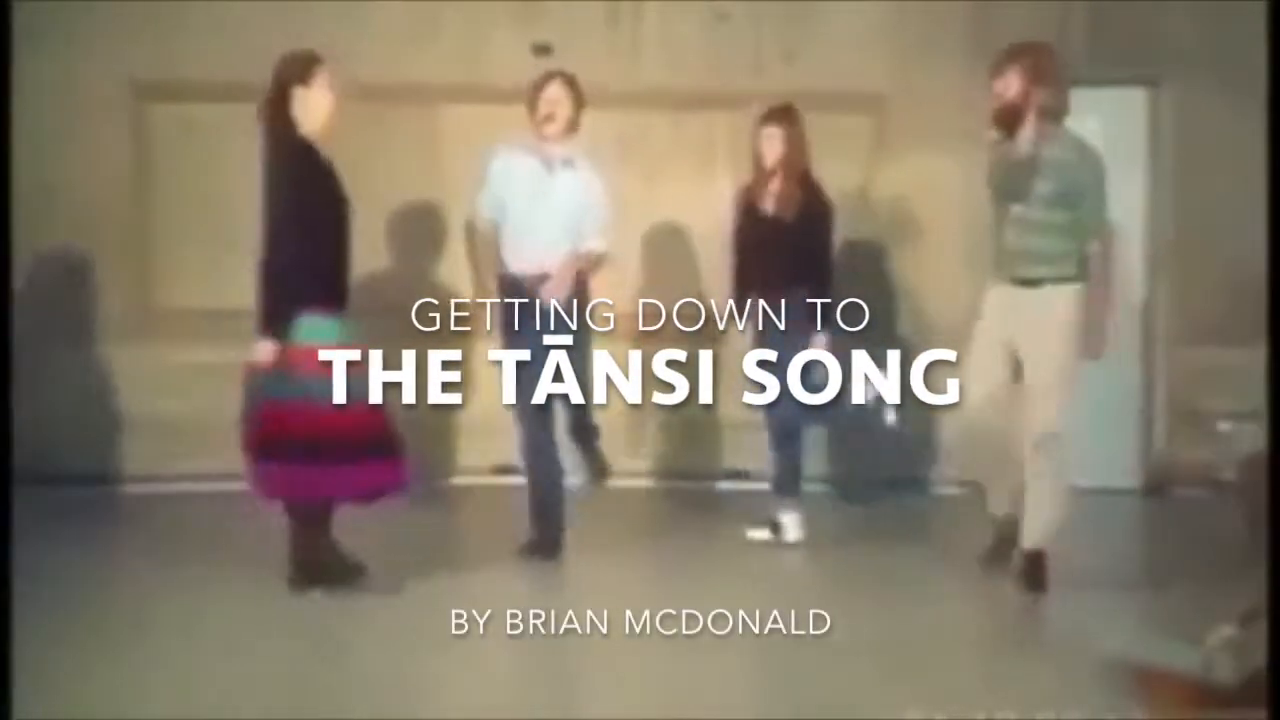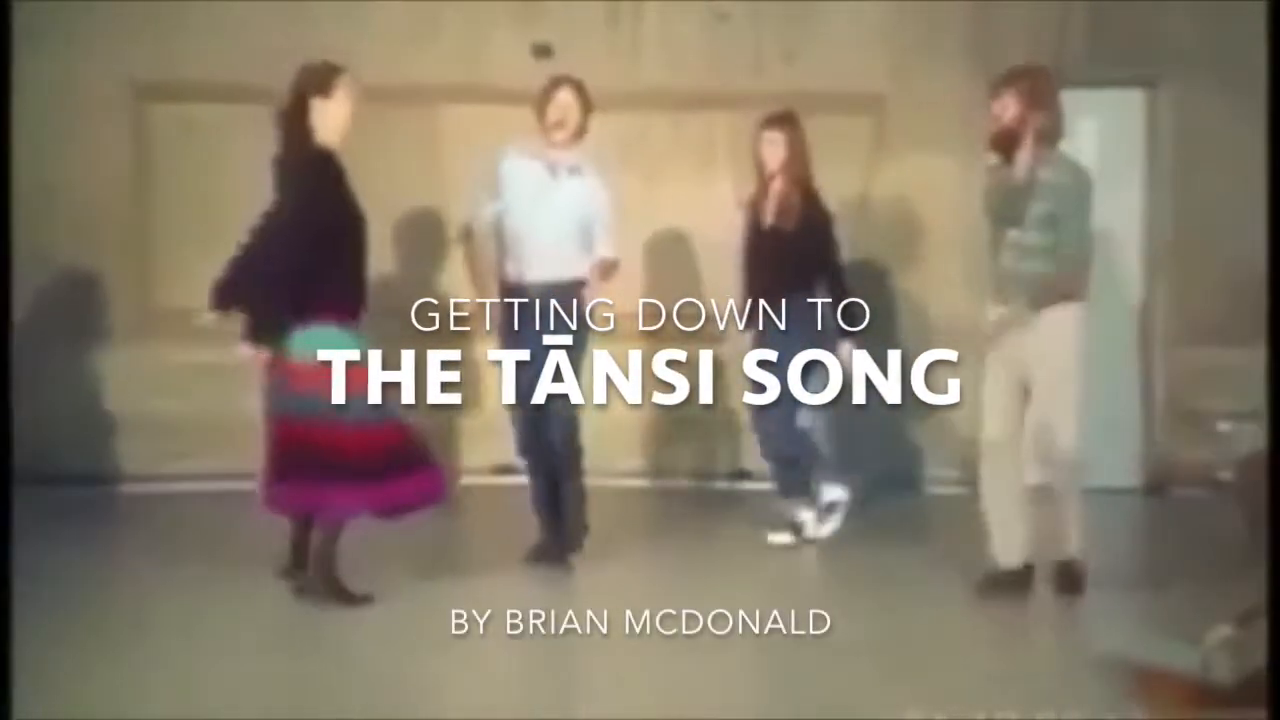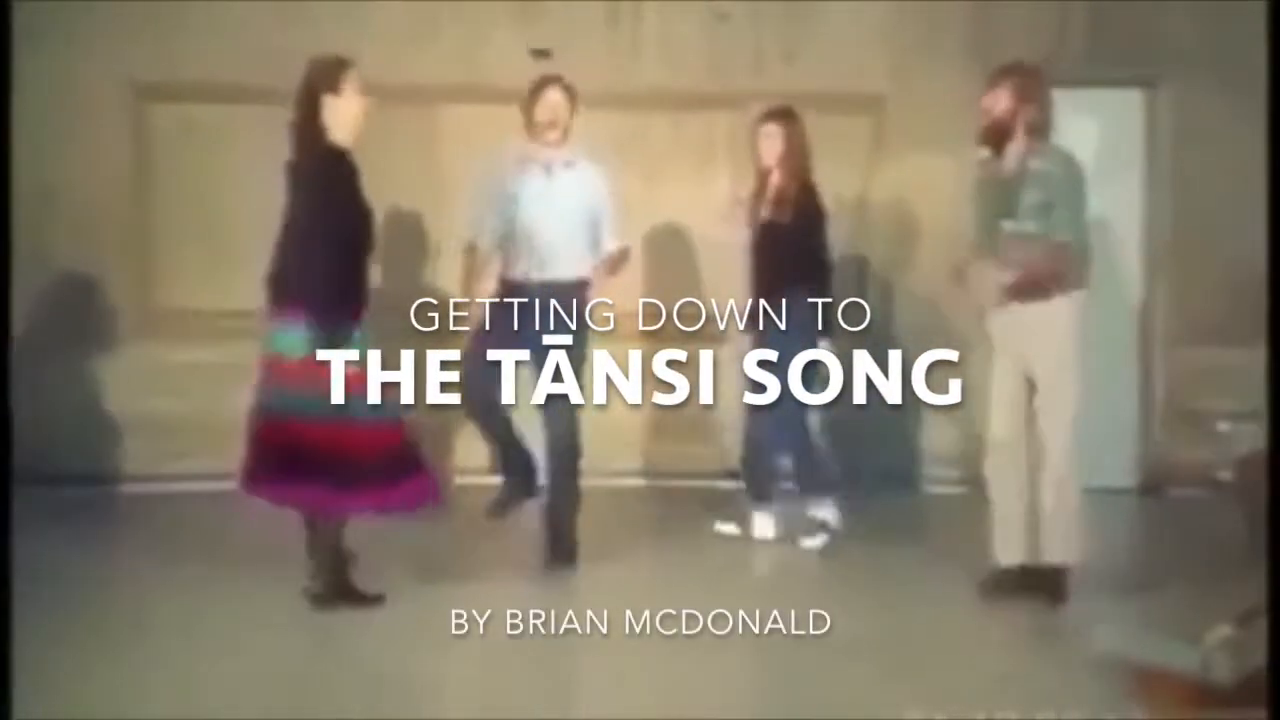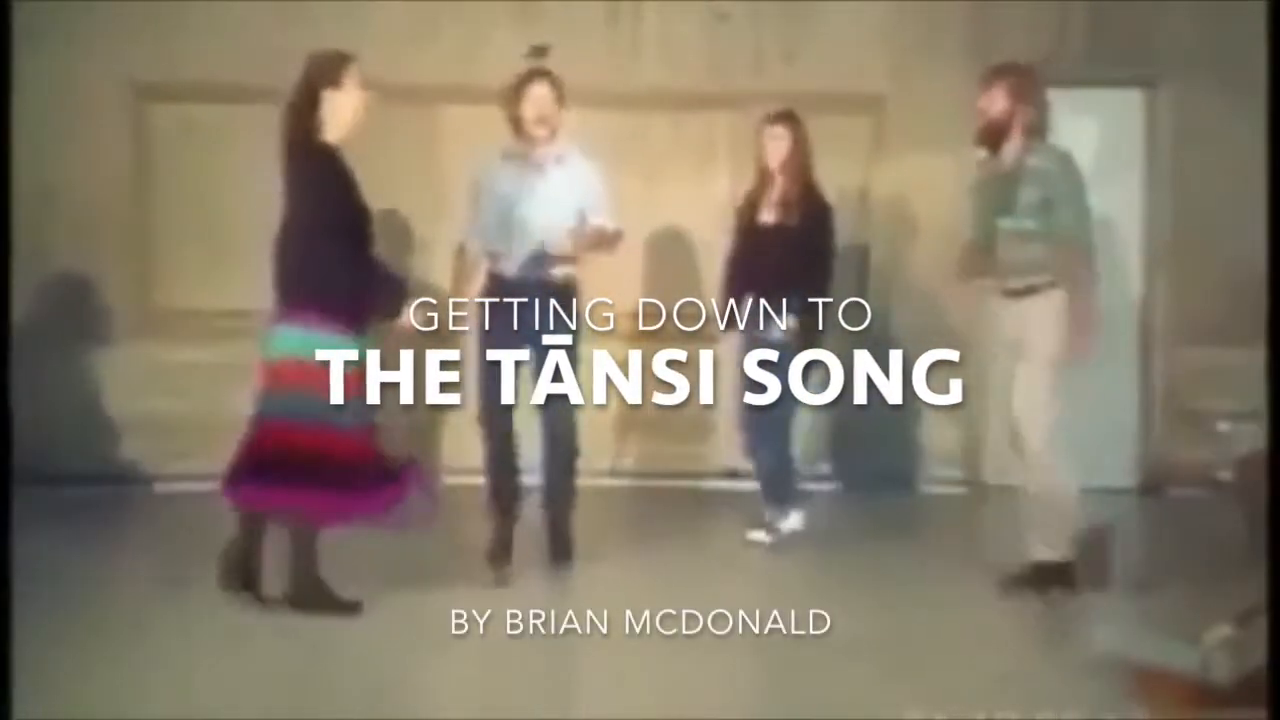
dt=0.2s
person 1, frame 1
left shoulder: (296, 157)
right shoulder: (299, 159)
right elbow: (286, 247)
right wrist: (272, 330)
left hip: (302, 317)
right hip: (307, 320)
left knee: (305, 441)
right knee: (334, 437)
left ankle: (308, 554)
right ankle: (315, 547)
person 1, frame 2
left shoulder: (306, 167)
right shoulder: (316, 170)
left elbow: (271, 243)
right elbow: (280, 246)
left wrist: (229, 295)
right wrist: (263, 328)
left hip: (310, 330)
right hip: (320, 333)
left knee: (323, 451)
right knee: (347, 451)
left ankle: (303, 556)
right ankle: (320, 571)
person 1, frame 3
left shoulder: (317, 165)
right shoulder: (330, 166)
right elbow: (321, 257)
right wrist: (330, 337)
left hip: (304, 324)
right hip: (319, 330)
left knee: (315, 447)
right knee: (339, 448)
left ankle: (326, 560)
right ankle: (329, 574)
person 1, frame 4
left shoulder: (316, 163)
right shoulder: (320, 165)
right elbow: (334, 254)
left wrist: (387, 294)
right wrist: (395, 300)
left hip: (319, 323)
right hip: (318, 328)
left knee: (316, 451)
right knee: (321, 452)
person 2, frame 1
left shoulder: (1076, 157)
right shoulder: (1000, 151)
left elbow: (1099, 241)
left wrist: (1095, 316)
left hip: (1054, 300)
right hip: (1004, 293)
left knee: (1041, 426)
right knee: (980, 406)
left ankle: (1035, 547)
right ankle: (1006, 517)
person 2, frame 2
left shoulder: (1068, 179)
right shoulder: (997, 176)
left elbow: (1072, 268)
left wrist: (1023, 304)
right wrist: (1002, 314)
left hip: (1055, 321)
right hip: (1006, 322)
left knee: (1053, 445)
right knee: (998, 442)
left ankle: (1072, 552)
right ankle: (1010, 561)
person 2, frame 3
left shoulder: (1059, 170)
right shoulder: (989, 172)
left elbow: (1068, 255)
left wrist: (1009, 273)
right wrist: (981, 271)
left hip: (1052, 314)
right hip: (1005, 315)
left knee: (1054, 441)
right knee: (1001, 440)
left ankle: (1053, 563)
right ankle: (1012, 559)
person 2, frame 4
left shoulder: (1053, 167)
right shoulder: (989, 171)
left elbow: (1078, 250)
left wrist: (1079, 326)
right wrist: (970, 263)
left hip: (1048, 307)
right hip: (1007, 308)
left knee: (1033, 430)
right knee: (1018, 433)
left ankle: (1057, 554)
right ankle: (1048, 554)
person 3, frame 1
left shoulder: (586, 177)
right shoulder: (504, 162)
left elbow: (595, 248)
right elbow: (485, 225)
left wrist: (569, 269)
right wrist: (489, 281)
left hip: (562, 295)
right hip: (517, 295)
right knee: (529, 408)
left ankle: (584, 435)
right ankle: (548, 523)
person 3, frame 2
left shoulder: (591, 185)
right shoulder: (509, 165)
left elbow: (604, 254)
right elbow: (487, 229)
left wrist: (596, 279)
left hip: (564, 302)
right hip: (517, 301)
left knee: (557, 409)
right knee: (528, 415)
left ankle: (569, 522)
right ankle: (555, 521)
person 3, frame 3
left shoulder: (590, 178)
right shoulder: (508, 175)
left elbow: (614, 246)
right elbow: (487, 245)
left wrist: (600, 270)
right wrist: (477, 302)
left hip: (563, 301)
right hip: (514, 296)
left knee: (559, 412)
right knee: (477, 385)
left ankle: (561, 529)
right ankle: (519, 472)
person 3, frame 4
left shoulder: (581, 168)
right shoulder: (494, 172)
left elbow: (609, 232)
right elbow: (478, 244)
left wrist: (581, 240)
right wrist: (466, 300)
left hip: (555, 298)
right hip: (504, 298)
left knee: (558, 418)
right knee: (495, 412)
left ankle: (558, 524)
right ankle: (504, 527)
person 4, frame 1
left shoulder: (809, 198)
right shoulder: (751, 196)
left elbow: (821, 266)
left wrist: (823, 325)
right wrist: (742, 307)
left hip: (799, 312)
right hip: (769, 313)
left knee: (788, 409)
right knee: (783, 414)
right ankle: (789, 513)
person 4, frame 2
left shoulder: (808, 207)
right shoulder: (759, 203)
left elbow: (831, 271)
left wrist: (841, 334)
right wrist: (754, 317)
left hip: (797, 323)
right hip: (770, 324)
left knee: (773, 420)
right knee: (771, 420)
left ankle: (831, 491)
right ankle: (804, 511)
person 4, frame 3
left shoulder: (804, 202)
right shoulder: (762, 199)
left elbow: (819, 272)
left wrist: (820, 332)
right wrist: (759, 314)
left hip: (795, 319)
right hip: (772, 318)
left knee: (780, 418)
right knee: (767, 416)
left ankle: (821, 510)
right ankle: (766, 513)
person 4, frame 4
left shoulder: (812, 206)
right shoulder: (753, 203)
left elbow: (820, 275)
right elbow: (738, 265)
left wrist: (797, 318)
left hip: (790, 326)
right hip: (758, 323)
left knee: (767, 419)
right knee: (759, 421)
left ankle: (781, 513)
right ankle: (783, 509)
